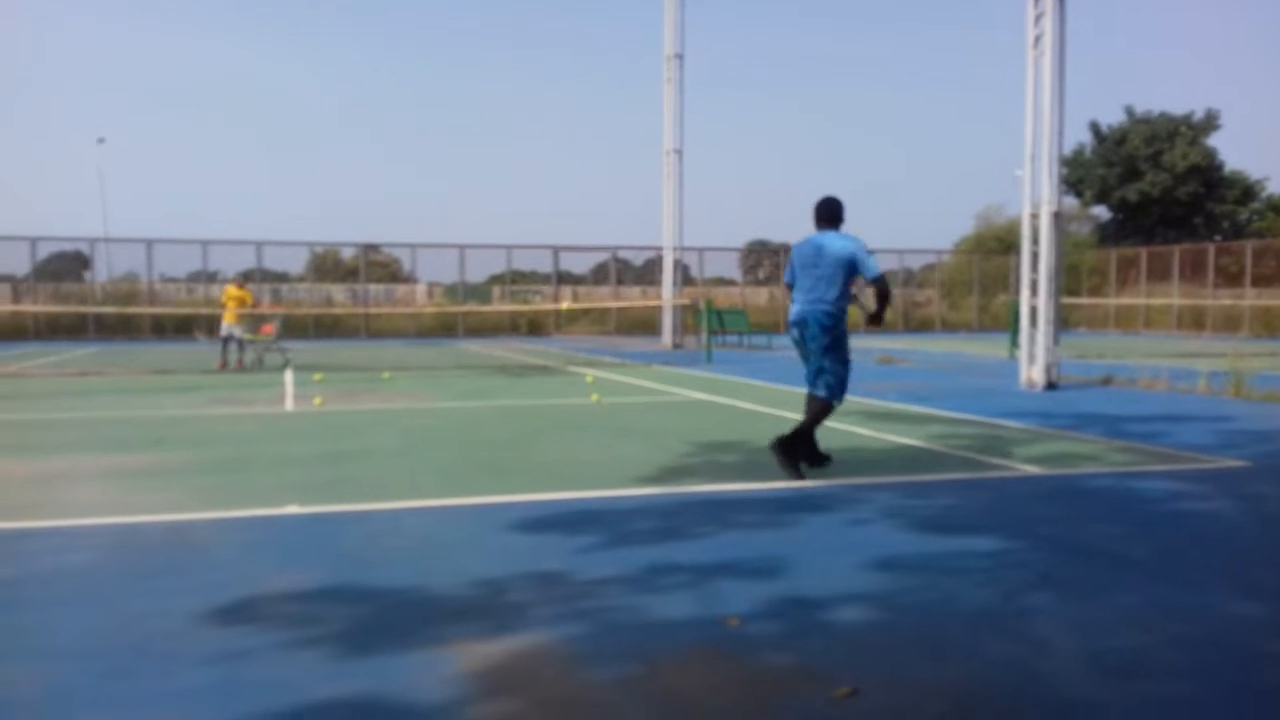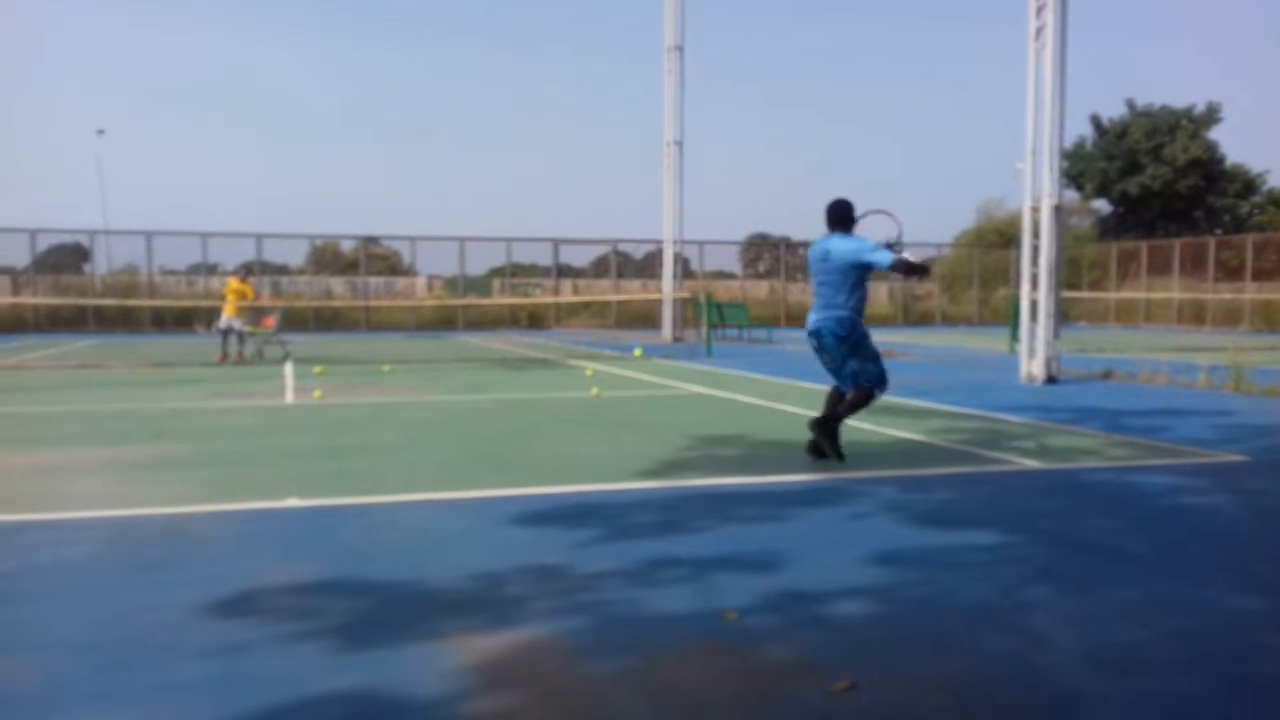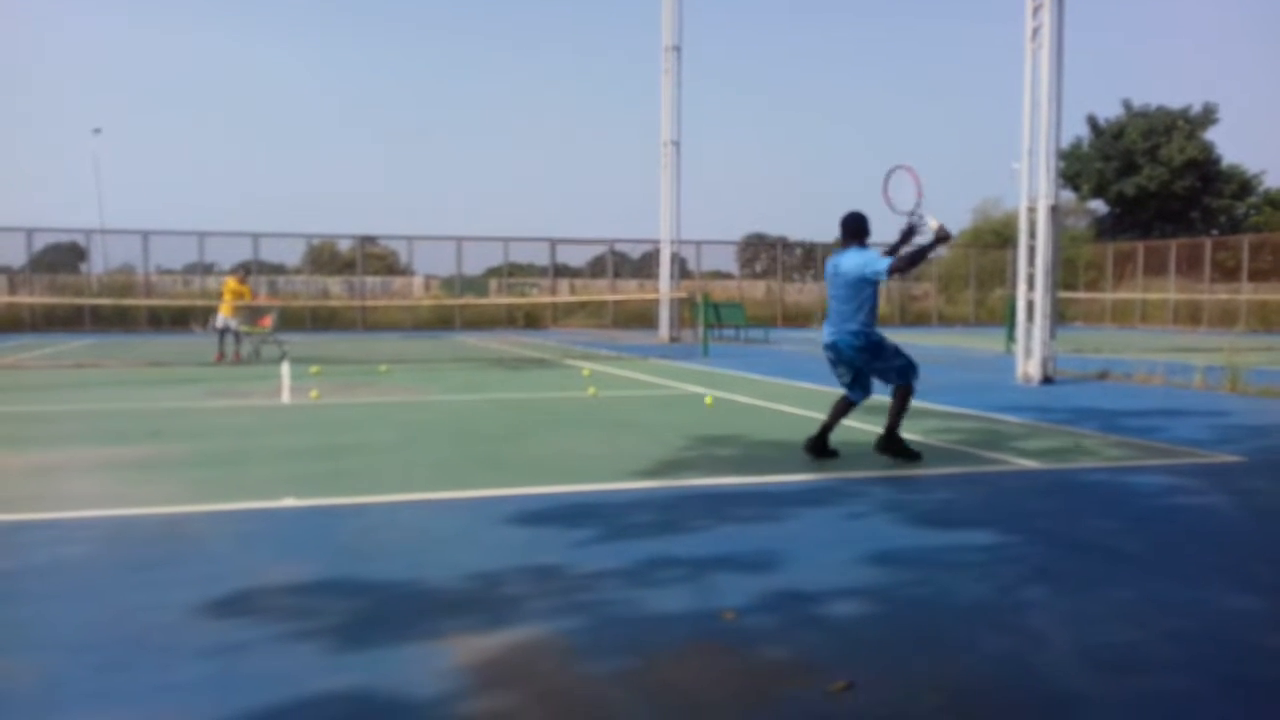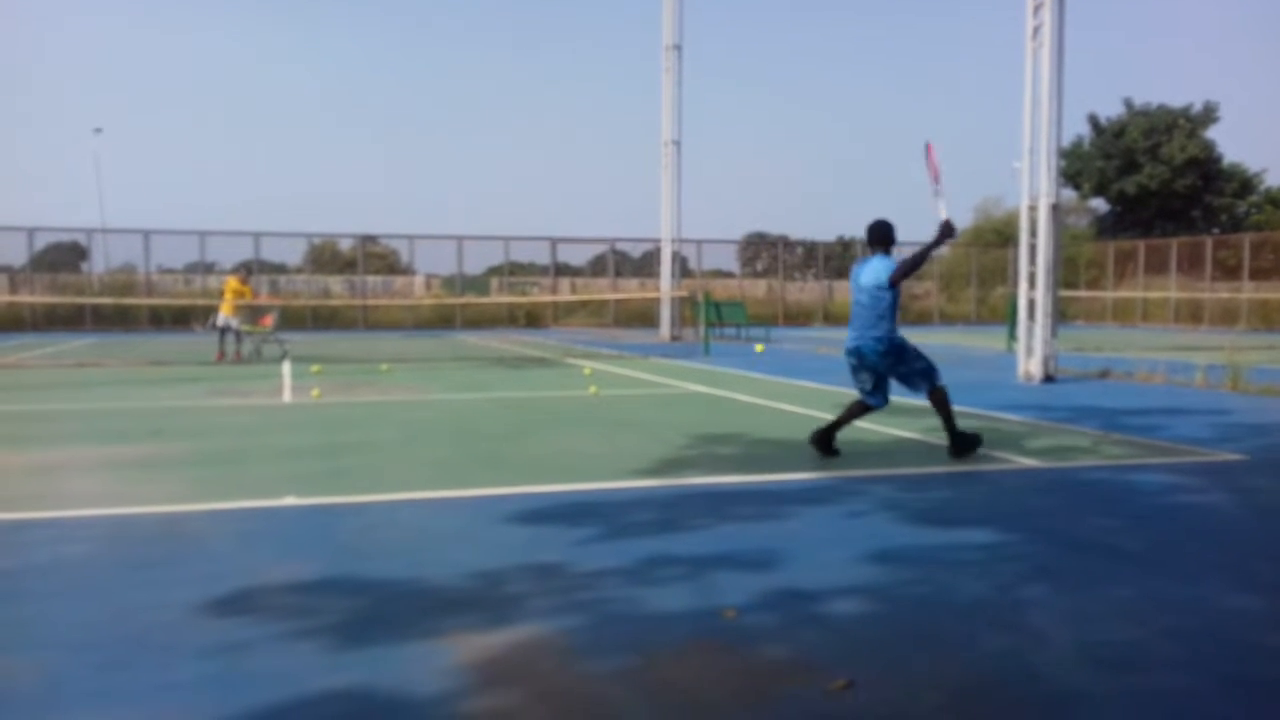
dt=0.1s
person 1, frame 1
left shoulder: (799, 248)
right shoulder: (853, 247)
right elbow: (882, 287)
right wrist: (878, 313)
left hip: (799, 320)
right hip: (826, 322)
left knee: (819, 386)
right knee: (828, 394)
left ankle: (804, 445)
right ankle: (791, 442)
person 1, frame 2
left shoulder: (814, 250)
right shoulder: (858, 245)
right elbow: (900, 266)
right wrist: (920, 269)
left hip: (817, 327)
right hip: (842, 327)
left knee: (846, 384)
right knee: (873, 385)
left ankle: (819, 441)
right ankle: (827, 423)
person 1, frame 3
left shoulder: (833, 262)
right shoulder: (867, 259)
right elbow: (899, 266)
left wrist: (900, 242)
right wrist: (935, 242)
left hip: (833, 341)
right hip: (859, 339)
left knee: (856, 392)
right knee: (906, 375)
left ankle: (820, 439)
right ankle: (890, 437)
person 1, frame 4
left shoulder: (858, 268)
right shoulder: (886, 265)
right elbow: (898, 274)
left wrist: (933, 245)
right wrist: (936, 242)
left hip: (856, 348)
right hip: (882, 345)
left knee: (872, 399)
right knee: (931, 381)
left ankle: (827, 432)
right ankle: (955, 437)
